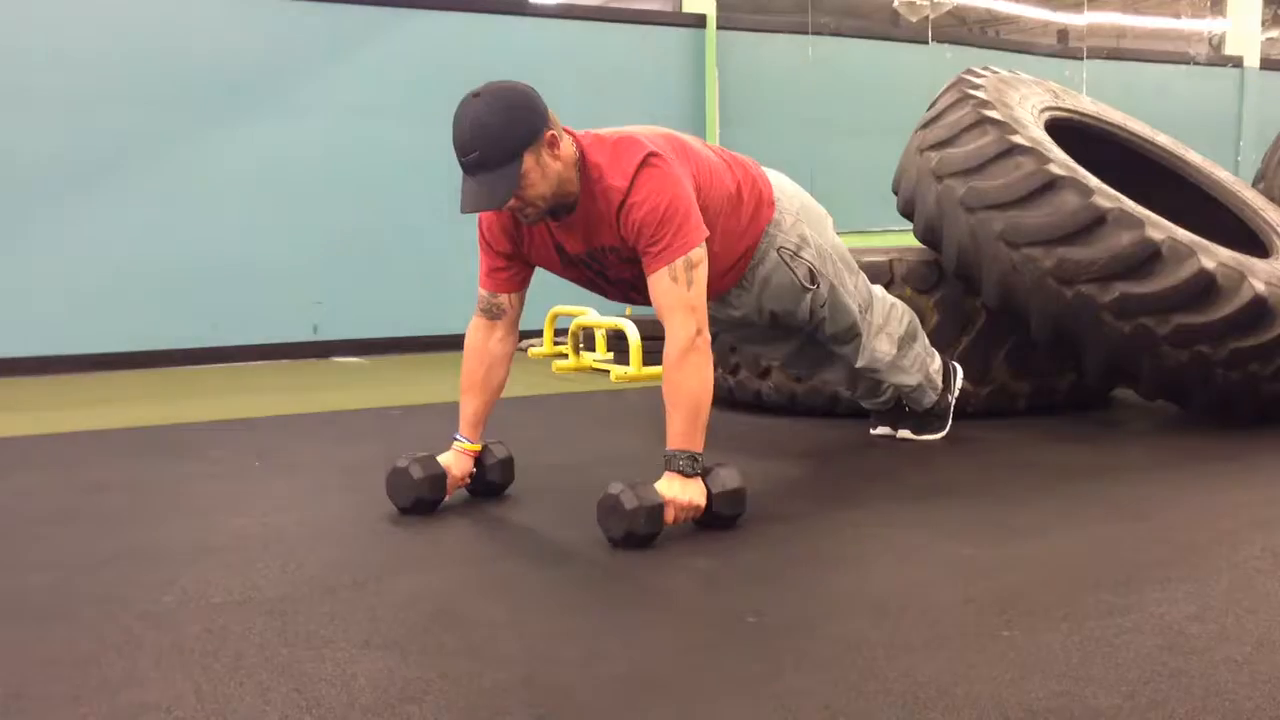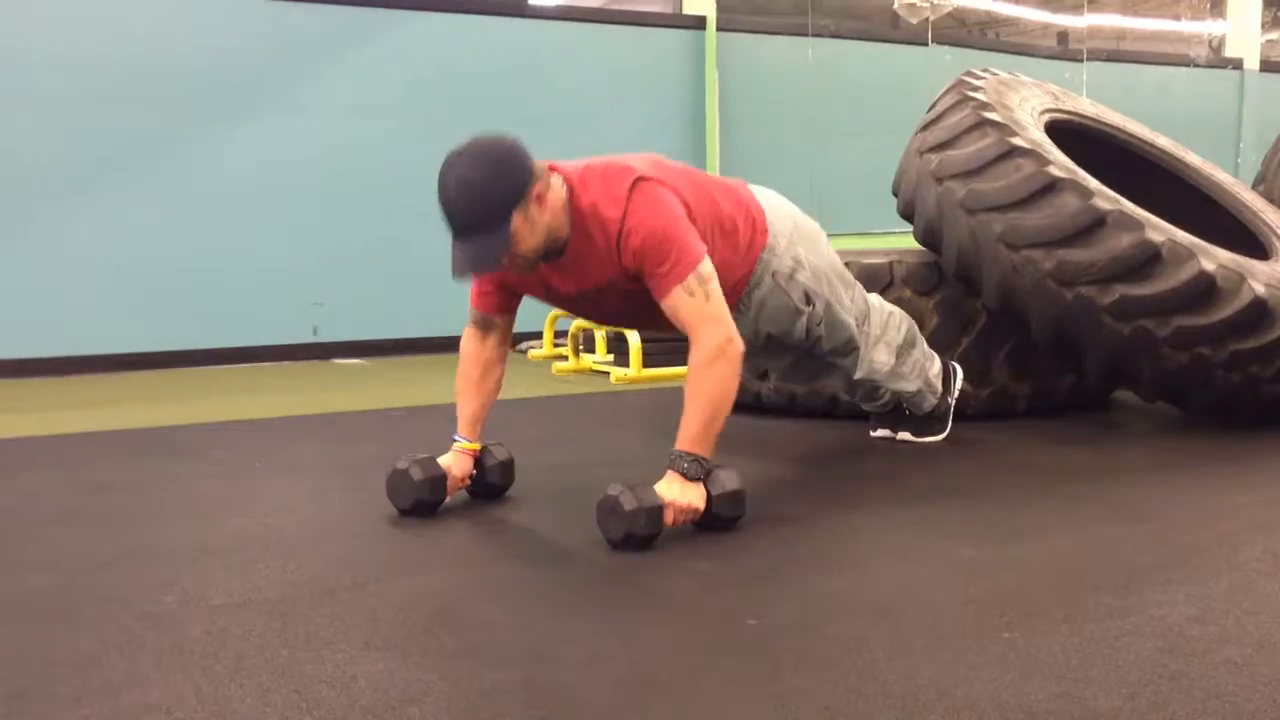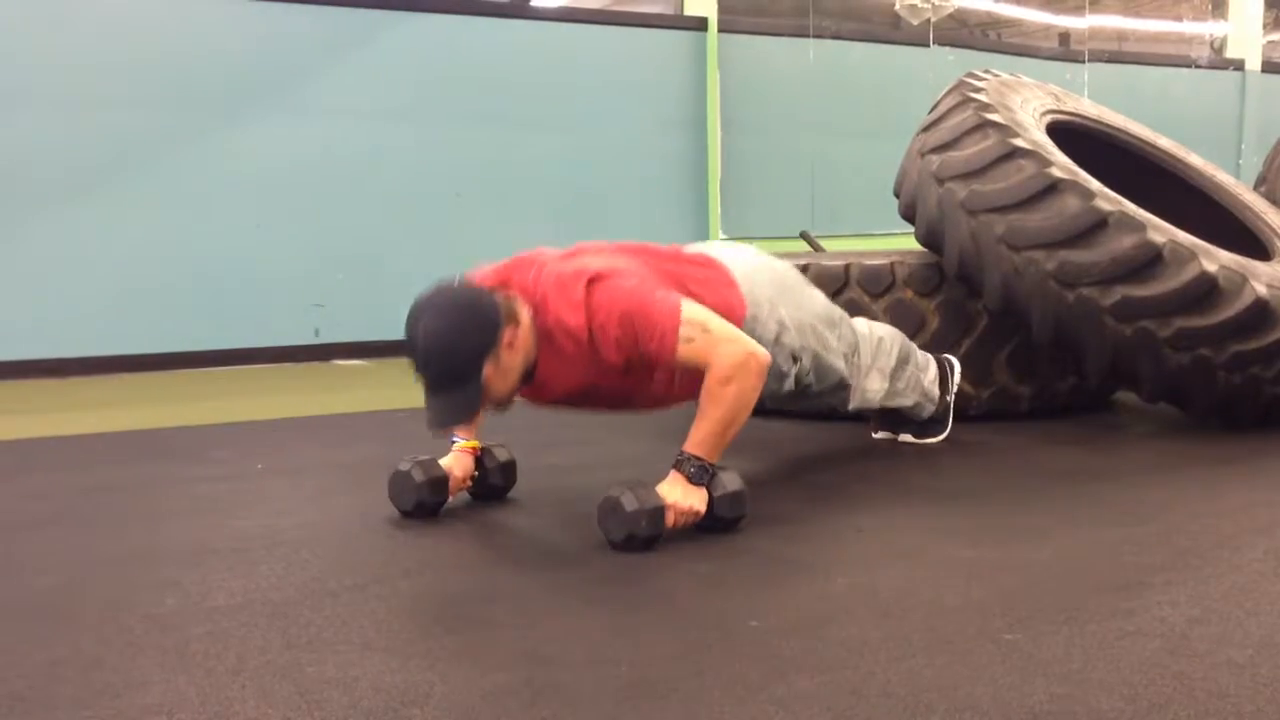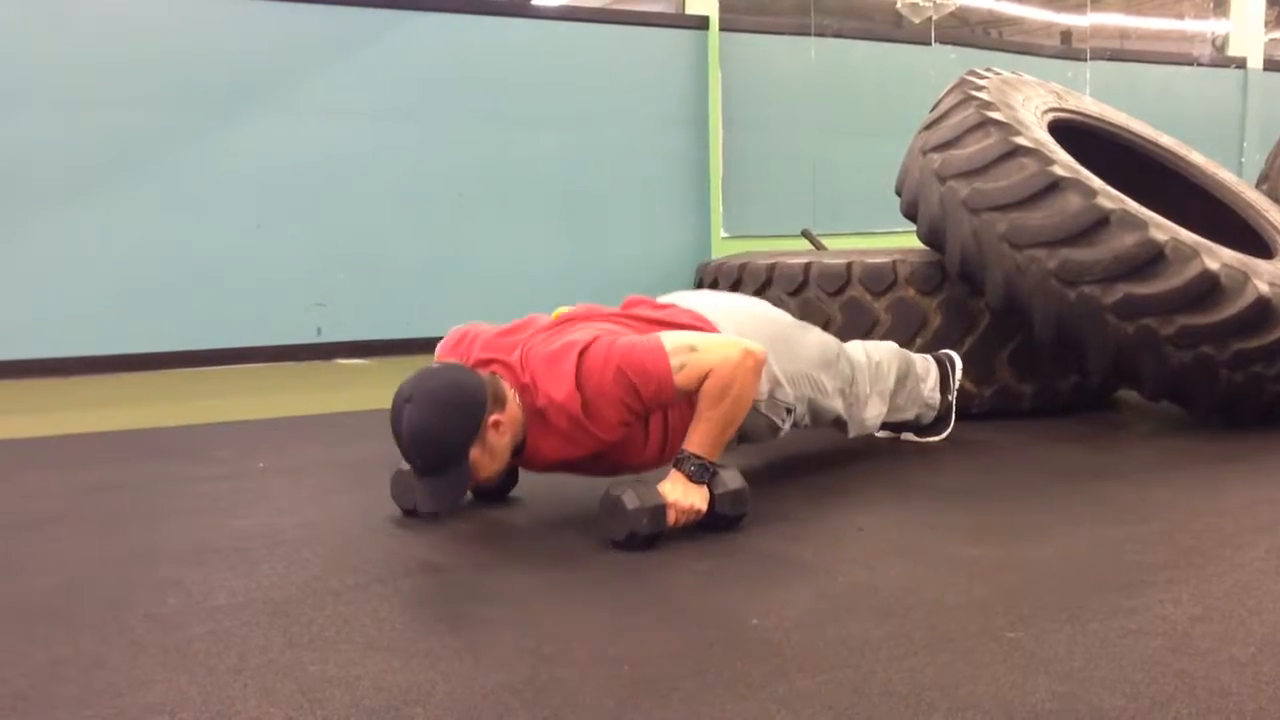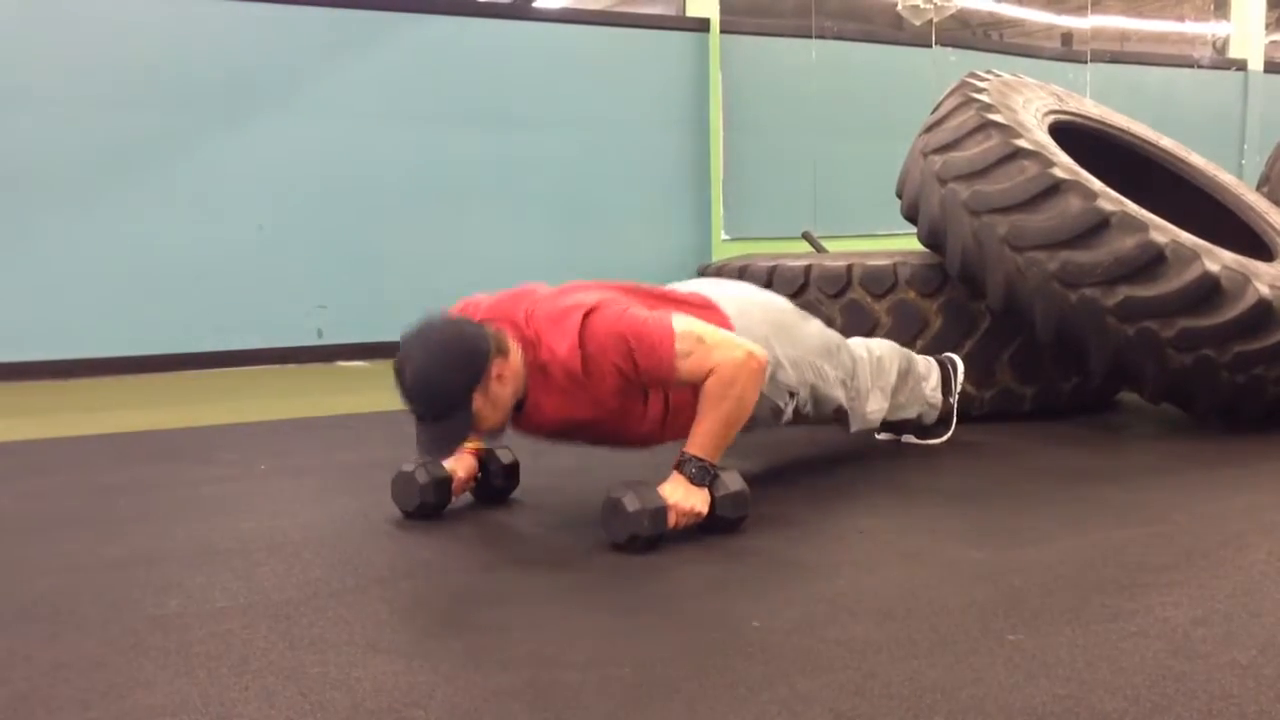
dt=0.3s
person 1, frame 1
left shoulder: (641, 181)
right shoulder: (507, 212)
left elbow: (688, 333)
right elbow: (494, 323)
left wrist: (683, 468)
right wrist: (465, 444)
left hip: (768, 236)
left knee: (860, 329)
right knee: (814, 355)
left ankle: (931, 385)
right ankle: (891, 400)
person 1, frame 2
left shoulder: (635, 216)
right shoulder: (504, 230)
left elbow: (720, 345)
right elbow: (487, 333)
left wrist: (686, 470)
right wrist: (466, 443)
left hip: (762, 254)
right hip: (708, 286)
left knee: (860, 340)
right knee: (814, 367)
left ankle: (929, 389)
right ankle: (896, 408)
person 1, frame 3
left shoulder: (600, 311)
right shoulder: (479, 304)
left elbow: (746, 361)
right elbow: (456, 367)
left wrist: (689, 474)
right wrist: (464, 444)
left hip: (744, 311)
right hip: (681, 291)
left knee: (849, 364)
right knee: (819, 384)
left ankle: (930, 382)
right ankle: (900, 399)
person 1, frame 4
left shoulder: (586, 388)
right shoulder: (464, 358)
left elbow: (743, 358)
left wrist: (692, 471)
right wrist: (457, 470)
left hip: (731, 350)
right hip: (670, 332)
left knee: (847, 386)
left ankle: (929, 379)
right ankle: (908, 378)
person 1, frame 5
left shoulder: (591, 346)
right shoulder: (470, 328)
left elbow: (744, 361)
left wrist: (694, 473)
right wrist: (465, 451)
left hip: (736, 336)
right hip: (675, 318)
left knee: (849, 382)
left ankle: (932, 383)
right ankle: (919, 386)
